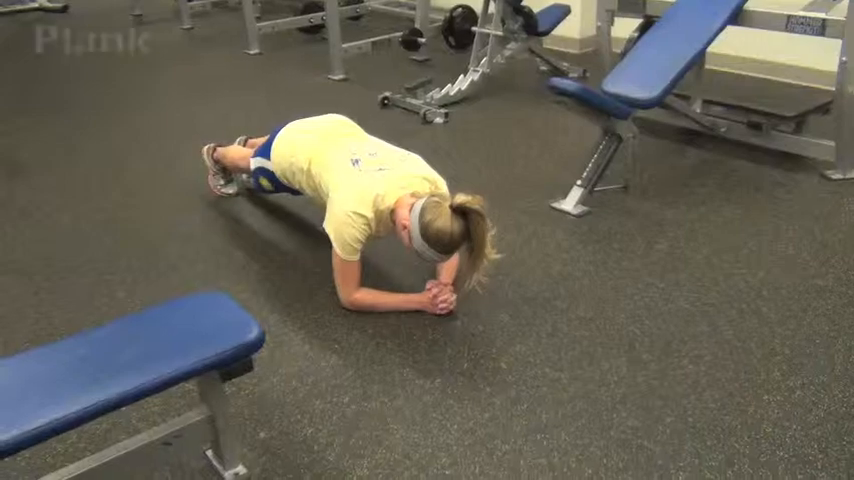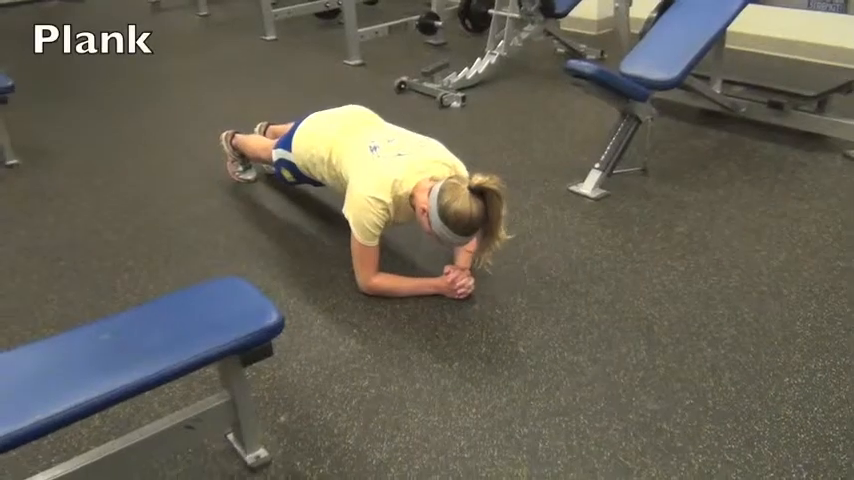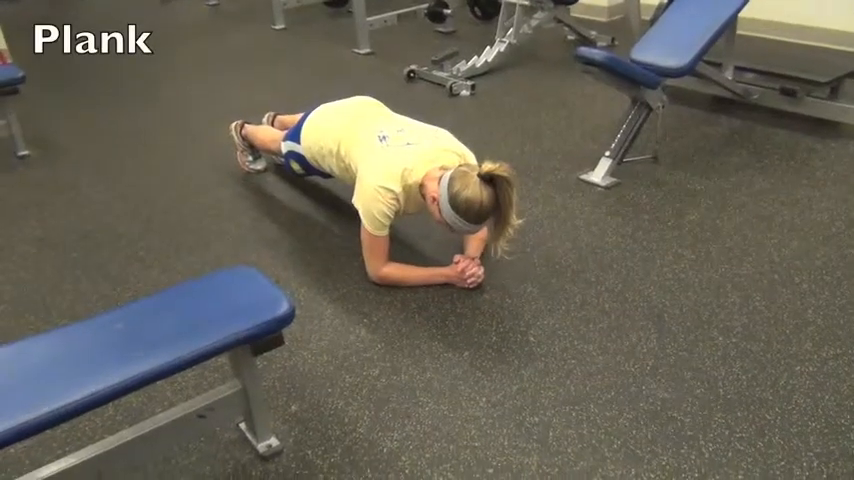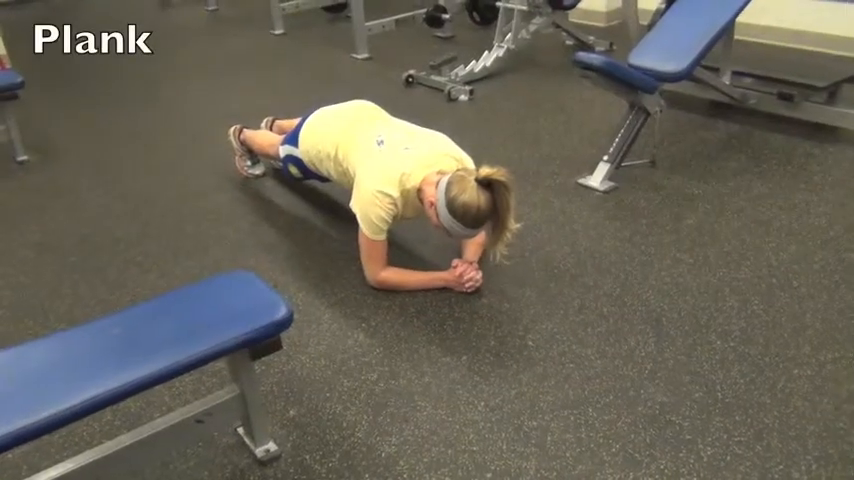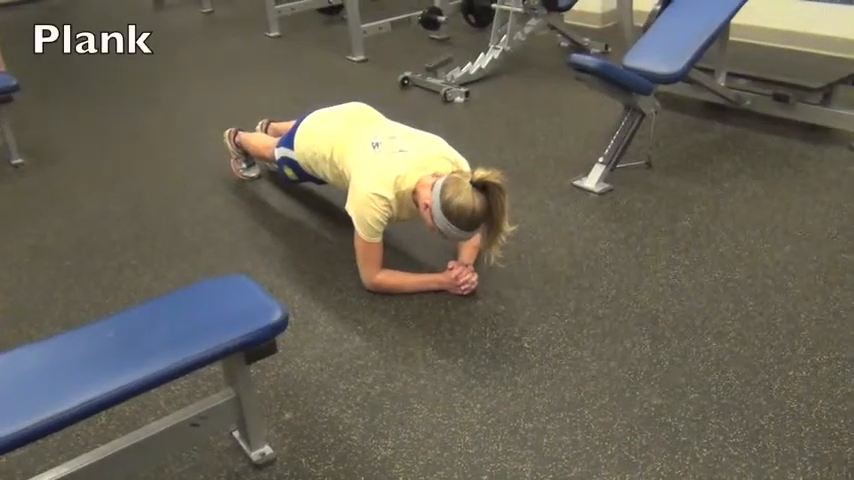
dt=0.5s
person 1, frame 1
left shoulder: (433, 186)
right shoulder: (354, 212)
left elbow: (451, 248)
right elbow: (350, 296)
left wrist: (444, 285)
right wrist: (422, 301)
left hip: (334, 130)
right hip: (289, 150)
right knee: (251, 164)
left ankle: (248, 144)
right ankle: (216, 155)
person 1, frame 2
left shoulder: (454, 173)
right shoulder: (373, 197)
left elbow: (468, 231)
right elbow: (368, 281)
left wrist: (462, 269)
right wrist: (439, 286)
left hip: (354, 121)
right hip: (310, 142)
right knee: (274, 153)
left ankle: (268, 130)
right ankle: (235, 142)
person 1, frame 3
left shoulder: (462, 161)
right shoulder: (383, 188)
left elbow: (478, 224)
right elbow: (377, 271)
left wrist: (472, 258)
right wrist: (449, 275)
left hip: (363, 112)
right hip: (318, 133)
right knee: (282, 146)
left ankle: (276, 120)
right ankle: (244, 132)
person 1, frame 4
left shoulder: (461, 168)
right shoulder: (381, 192)
left elbow: (476, 228)
right elbow: (376, 275)
left wrist: (470, 262)
right wrist: (447, 278)
left hip: (360, 116)
right hip: (317, 138)
right knee: (281, 151)
left ankle: (274, 125)
right ankle: (243, 137)
person 1, frame 5
left shoulder: (456, 168)
right shoulder: (376, 195)
left elbow: (471, 231)
right elbow: (372, 278)
left wrist: (465, 265)
right wrist: (443, 281)
left hip: (356, 118)
right hip: (313, 139)
right knee: (275, 153)
left ankle: (269, 127)
right ankle: (238, 140)
